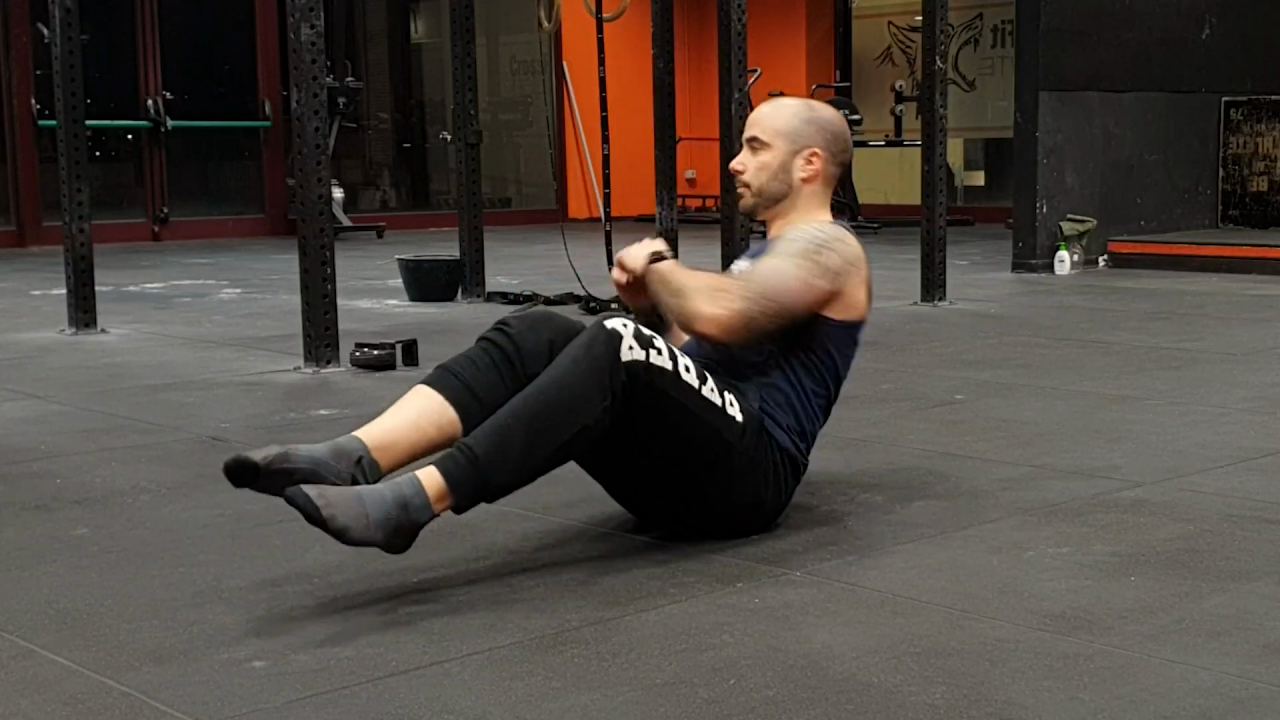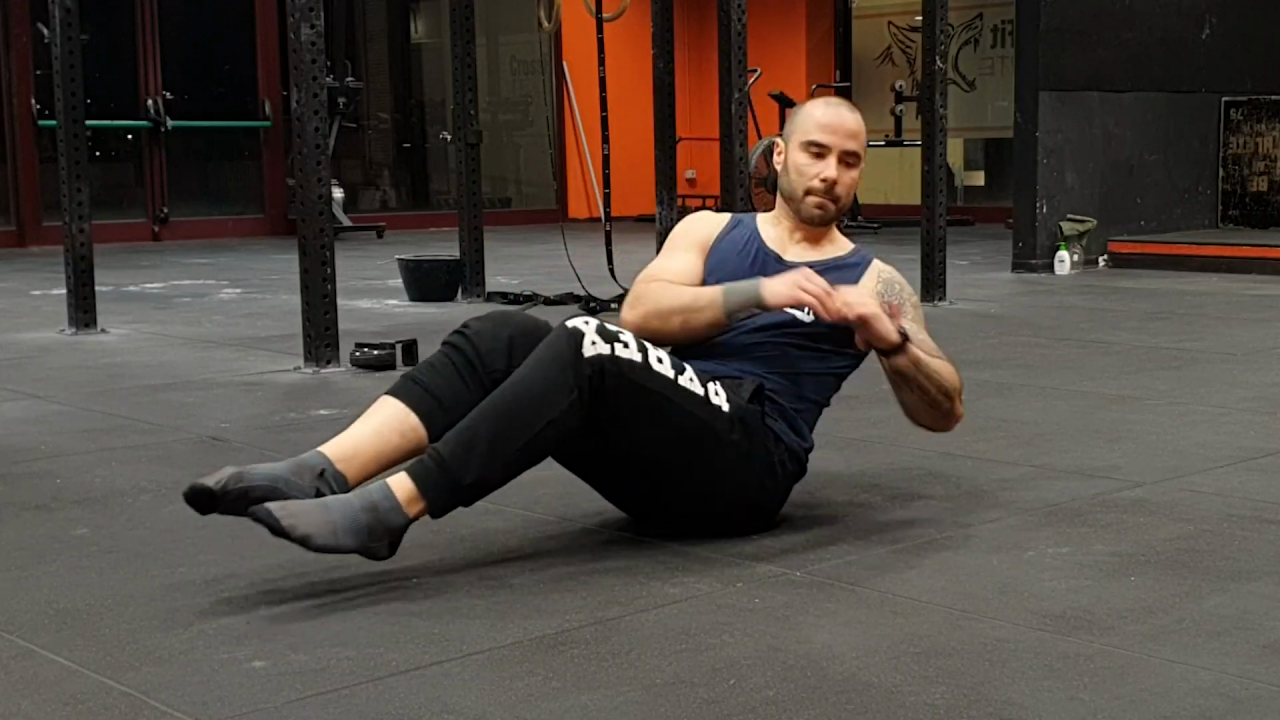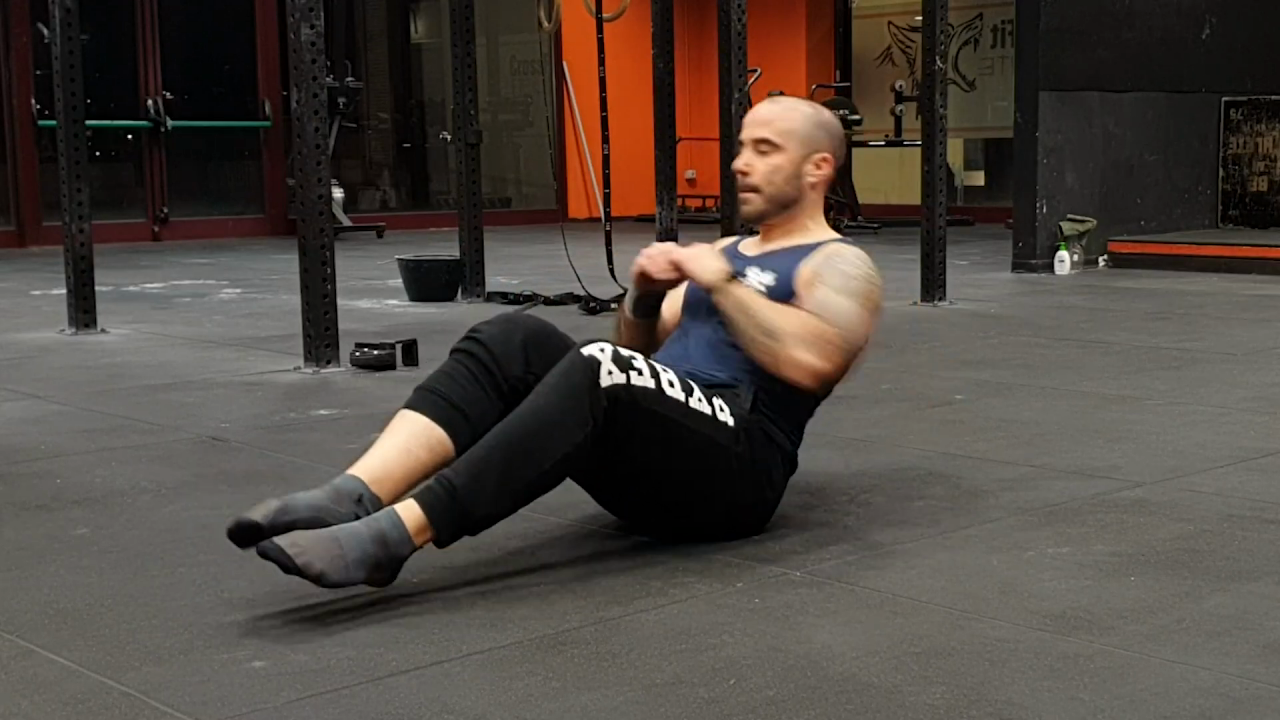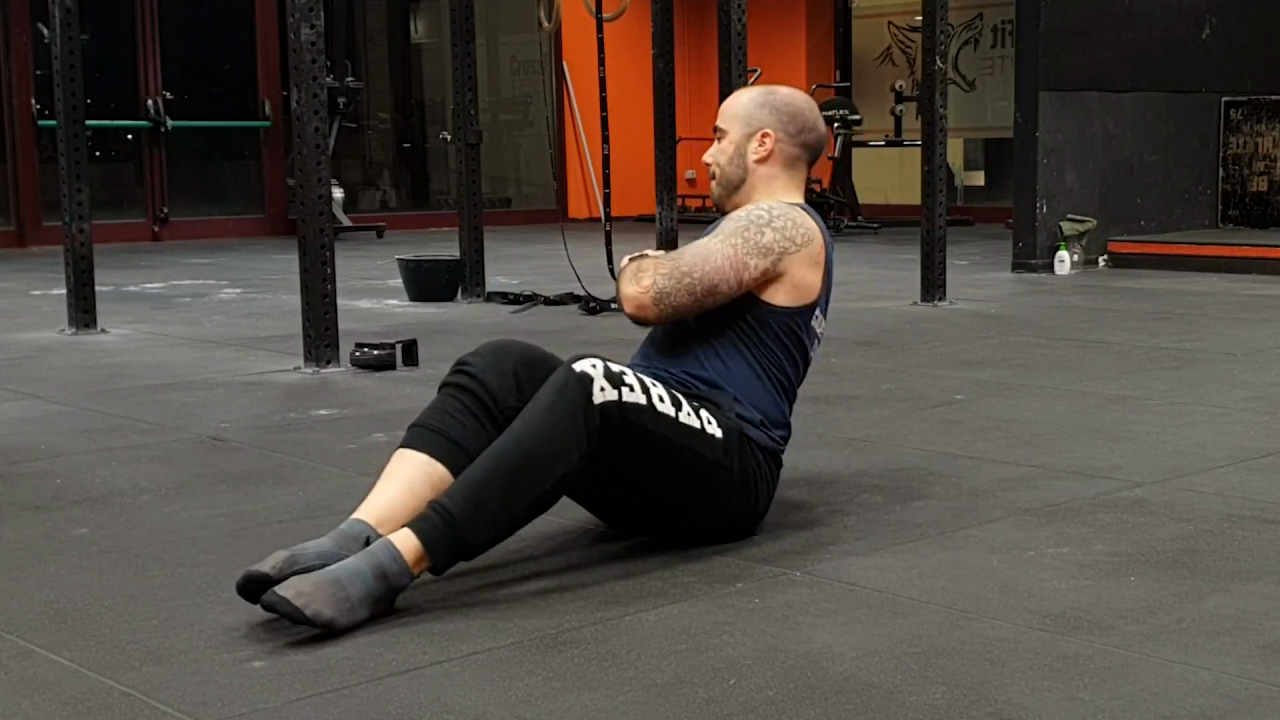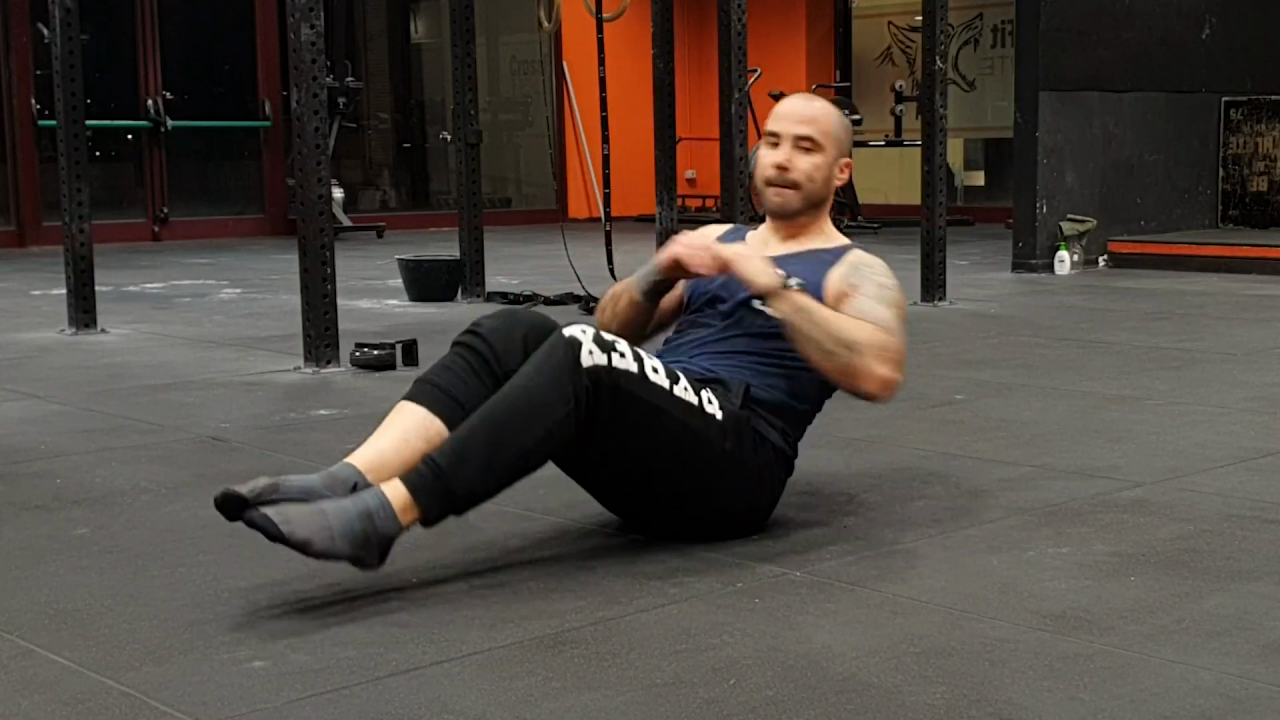
dt=0.4s
person 1, frame 1
left shoulder: (825, 247)
right shoulder: (775, 252)
left elbow: (717, 316)
left wrist: (656, 264)
right wrist: (647, 293)
left hip: (744, 470)
right hip: (668, 457)
left knee: (620, 344)
right knee: (536, 336)
left ankle: (413, 500)
right ankle: (349, 461)
person 1, frame 2
left shoulder: (874, 282)
right shoulder: (710, 230)
left elbow: (944, 409)
right elbow: (641, 318)
left wrist: (889, 337)
right wrist: (757, 295)
left hip: (742, 459)
right hip: (655, 452)
left knee: (586, 346)
right knee: (501, 339)
left ankle: (388, 508)
right ankle: (317, 476)
person 1, frame 3
left shoulder: (838, 268)
right shoulder: (723, 251)
left elbow: (806, 364)
right elbow: (636, 347)
left wrist: (718, 280)
right wrist: (648, 286)
left hip: (734, 466)
right hip: (646, 455)
left knee: (599, 370)
right knee: (514, 340)
left ankle: (395, 535)
right ankle: (351, 498)
person 1, frame 4
left shoulder: (778, 225)
right shoulder: (757, 234)
left elbow: (643, 297)
left wrist: (642, 264)
right wrist: (658, 272)
left hip: (724, 470)
right hip: (642, 452)
left knee: (592, 383)
right knee: (503, 368)
left ankle: (392, 563)
right ankle: (357, 539)
person 1, frame 5
left shoulder: (857, 274)
right shoulder: (721, 240)
left elbow: (876, 375)
right elbow: (613, 325)
left wrist: (769, 283)
right wrist: (664, 270)
left hip: (733, 466)
right hip: (649, 449)
left knee: (583, 355)
right knee: (512, 335)
left ankle: (381, 517)
right ankle: (345, 483)
